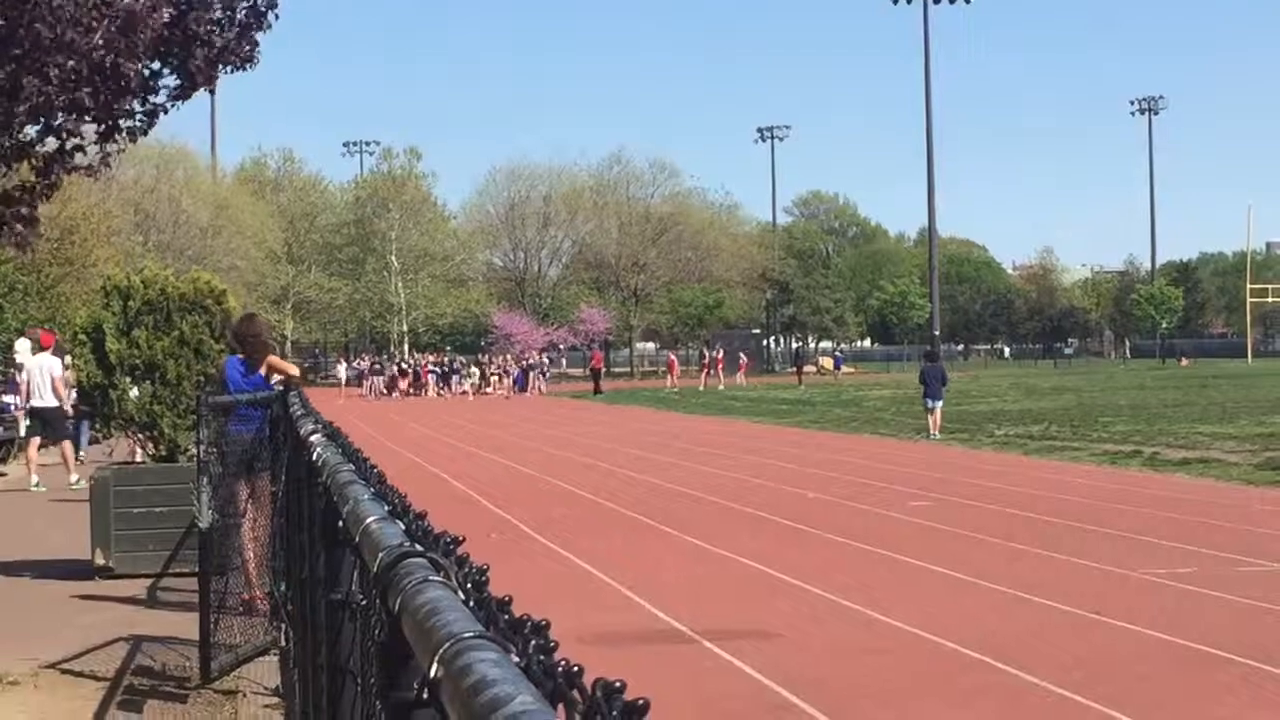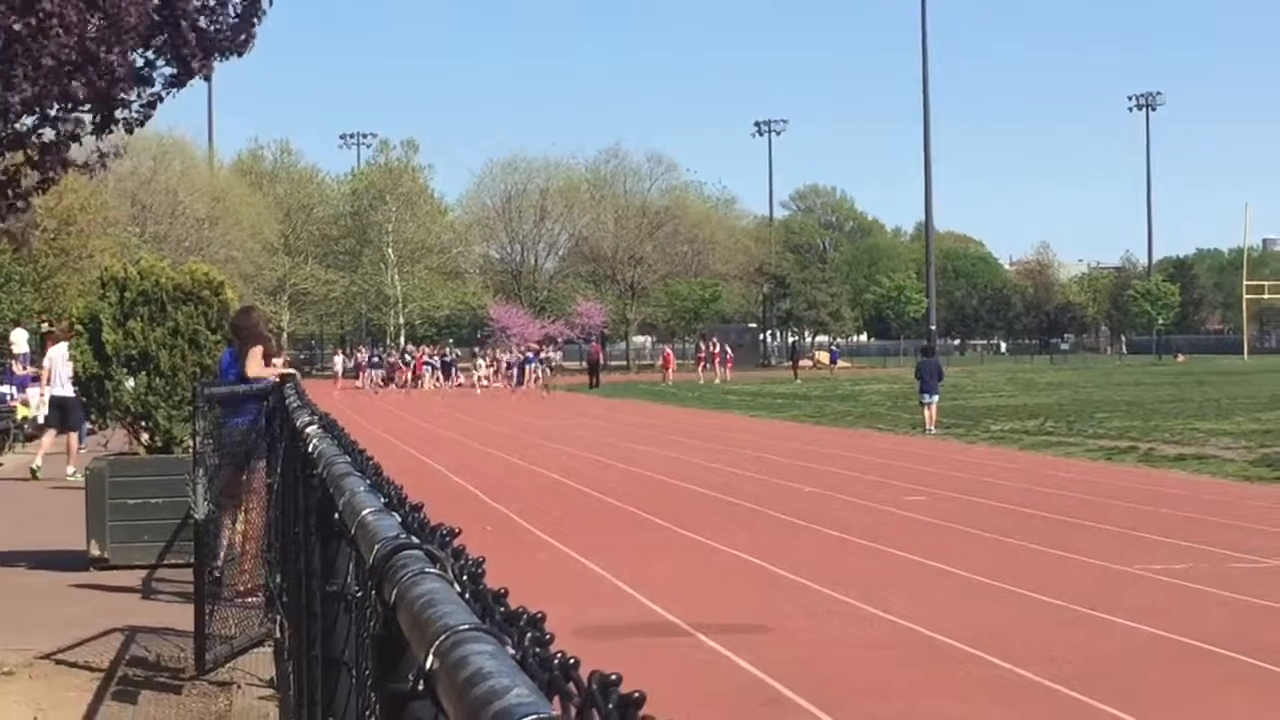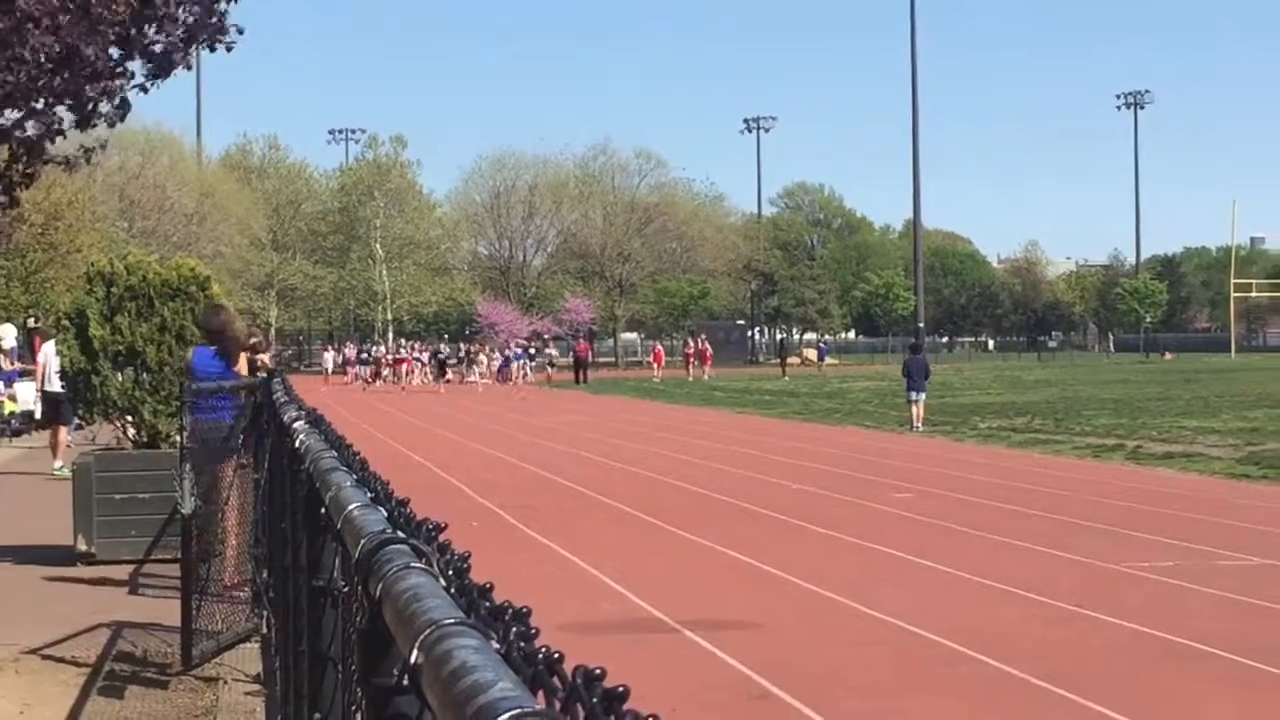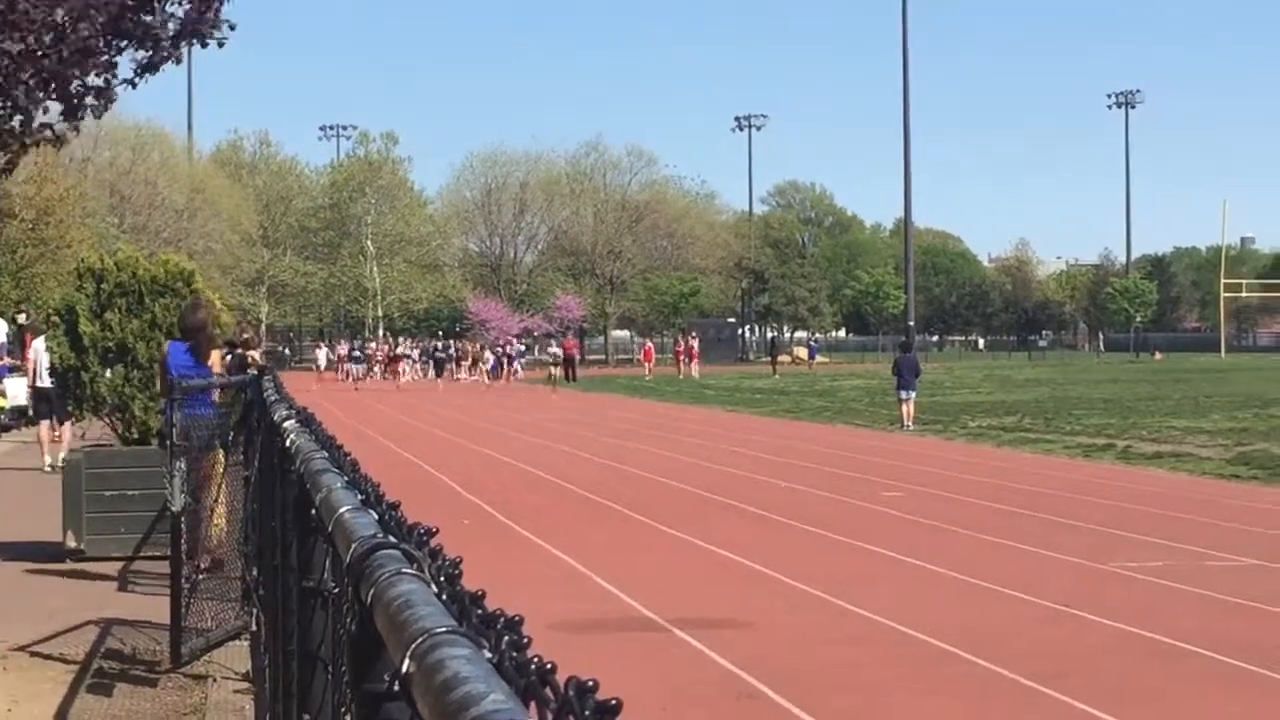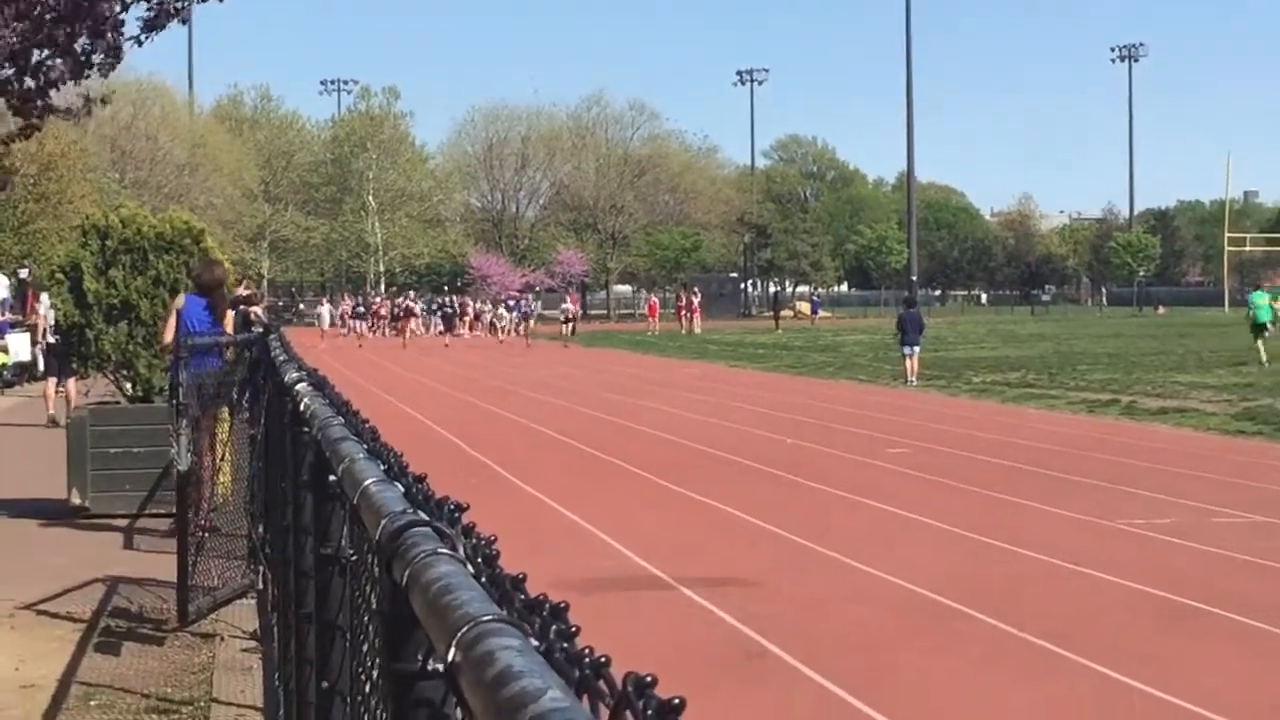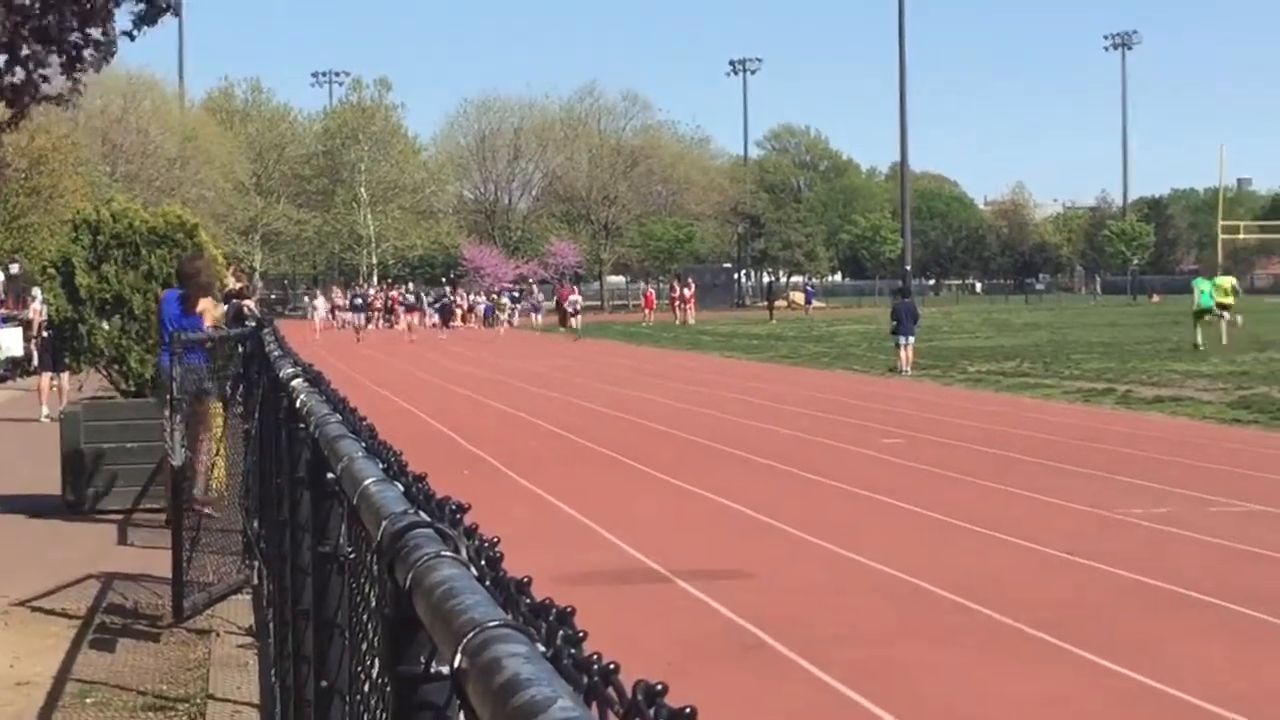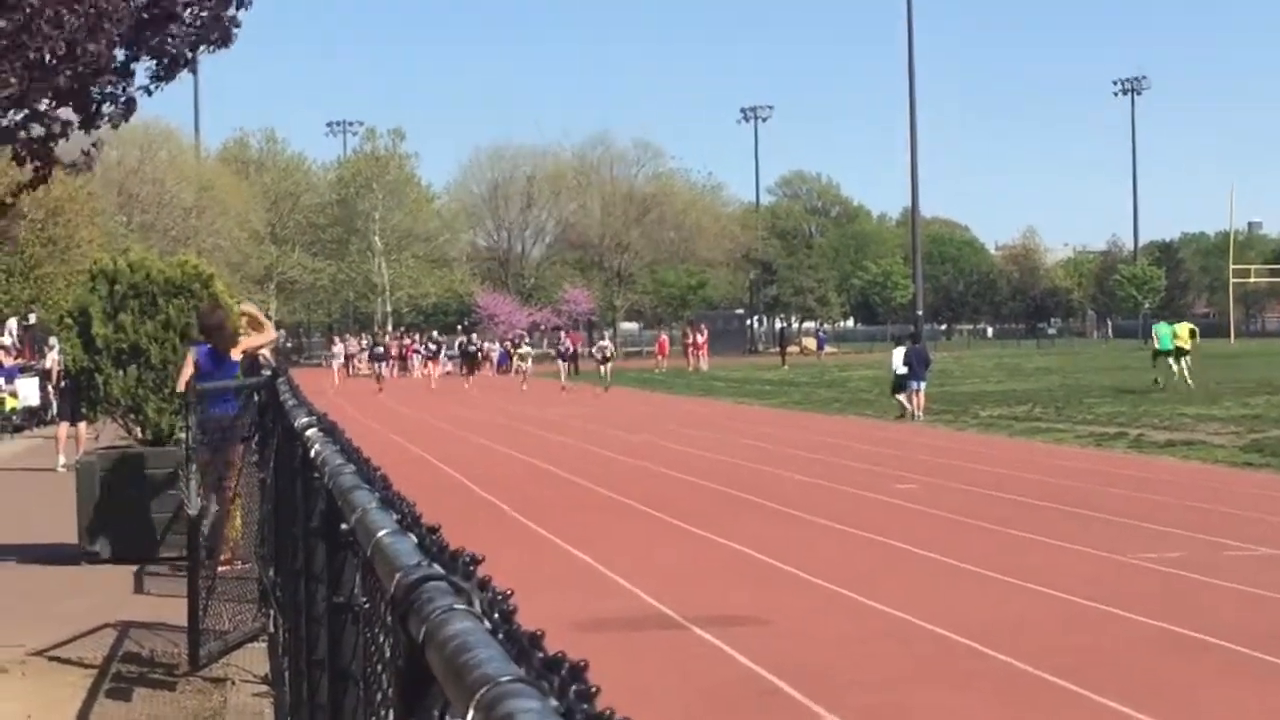
dt=0.5s
person 1, frame 1
left shoulder: (228, 364)
right shoulder: (266, 361)
right elbow: (293, 372)
right wrist: (280, 378)
left hip: (235, 439)
right hip: (261, 438)
left knee: (242, 516)
right knee: (261, 515)
left ankle: (253, 591)
right ankle: (256, 590)
person 1, frame 2
left shoulder: (226, 355)
right shoulder: (256, 349)
right elbow: (251, 372)
right wrist: (280, 370)
left hip: (229, 429)
right hip: (254, 428)
left knee: (228, 500)
right knee: (255, 505)
left ankle: (221, 560)
right ankle: (246, 581)
person 1, frame 3
left shoulder: (193, 354)
right shoulder: (237, 356)
left elbow: (187, 392)
right elbow: (245, 395)
left hip: (197, 427)
right hip: (226, 428)
left knee: (203, 497)
right knee: (232, 499)
right ankle: (232, 574)
person 1, frame 4
left shoulder: (168, 349)
right shoulder: (212, 352)
left elbow: (162, 390)
right elbow: (216, 394)
left hip: (177, 421)
right hip: (206, 421)
right knee: (207, 491)
left ankle: (184, 558)
right ankle: (203, 556)
person 1, frame 5
left shoulder: (182, 301)
right shoulder: (224, 310)
left elbow: (166, 340)
right elbow: (228, 351)
left hip: (185, 374)
right hip: (213, 375)
right knee: (207, 446)
right ankle: (203, 515)
person 1, frame 6
left shoulder: (165, 297)
right shoulder: (204, 301)
right wrist: (215, 315)
left hip: (168, 369)
right hip: (196, 369)
left knee: (173, 438)
right knee: (200, 434)
left ankle: (175, 506)
right ankle: (197, 492)
person 1, frame 7
left shoulder: (195, 352)
right shoulder: (237, 345)
left elbow: (181, 388)
right elbow: (272, 335)
left wrist: (201, 384)
right wrist: (255, 314)
left hip: (207, 420)
right hip: (233, 419)
left knee: (210, 484)
right knee: (229, 486)
left ankle: (209, 544)
right ankle: (225, 551)
